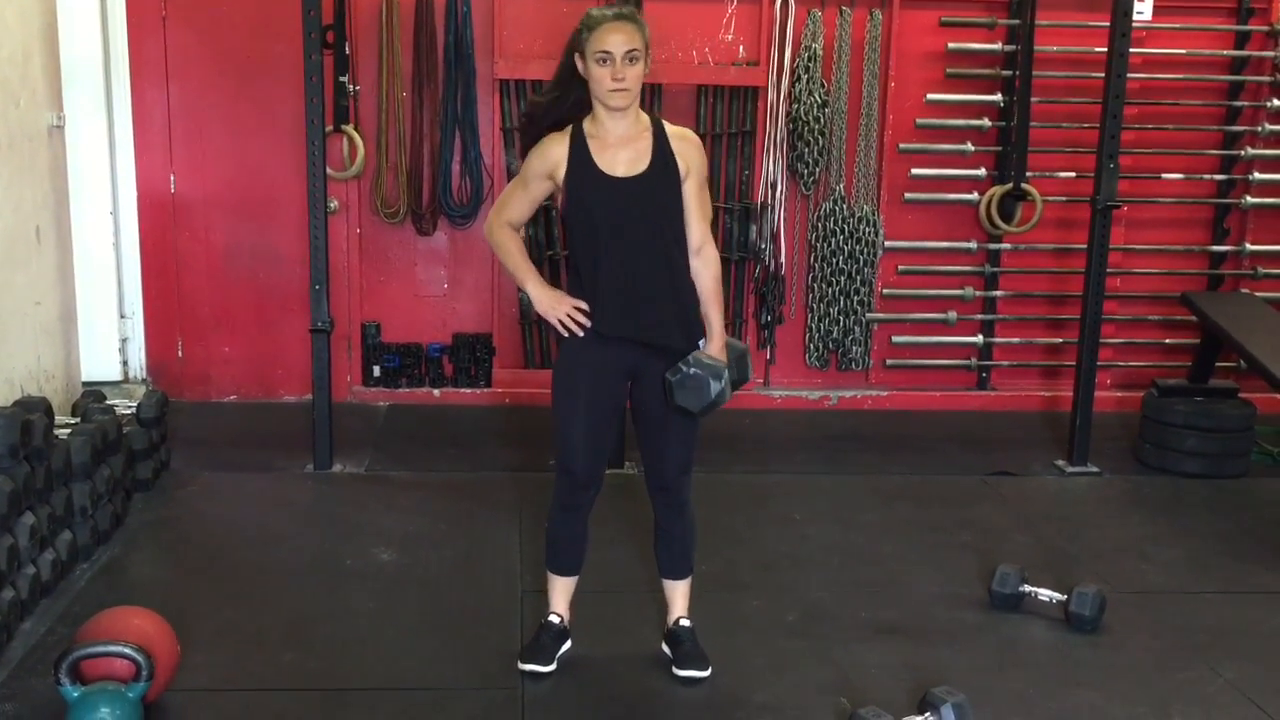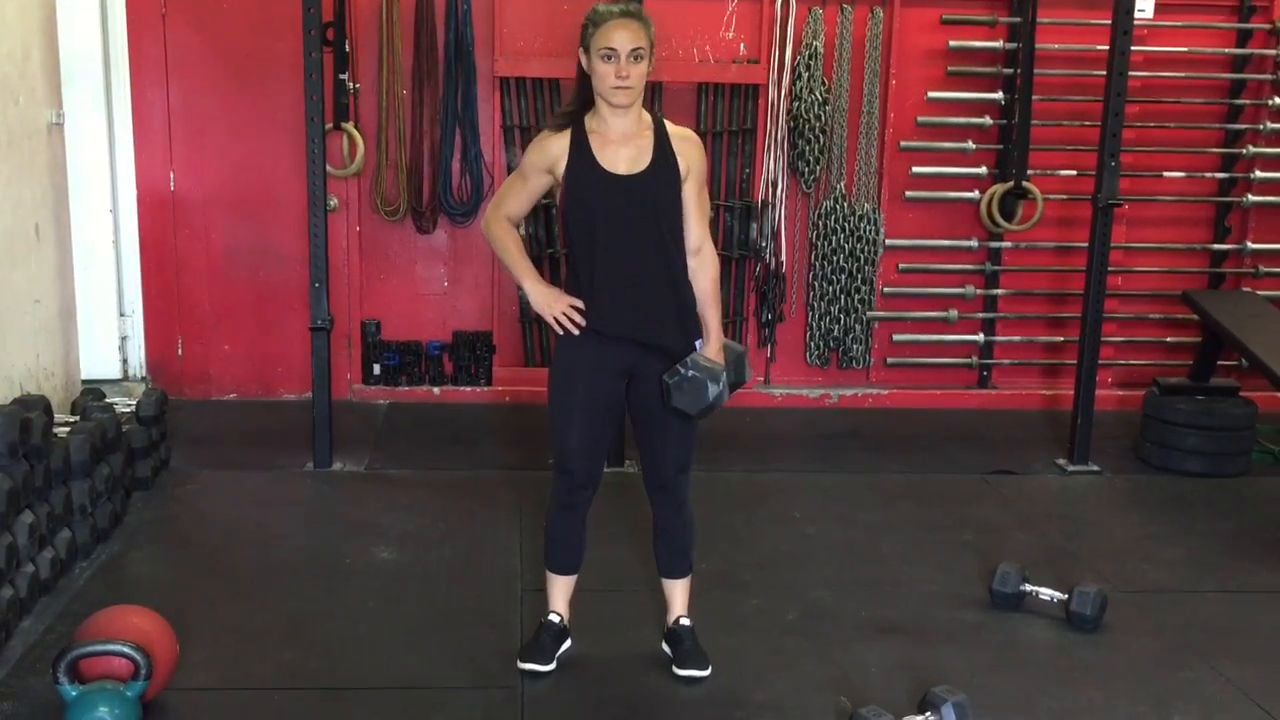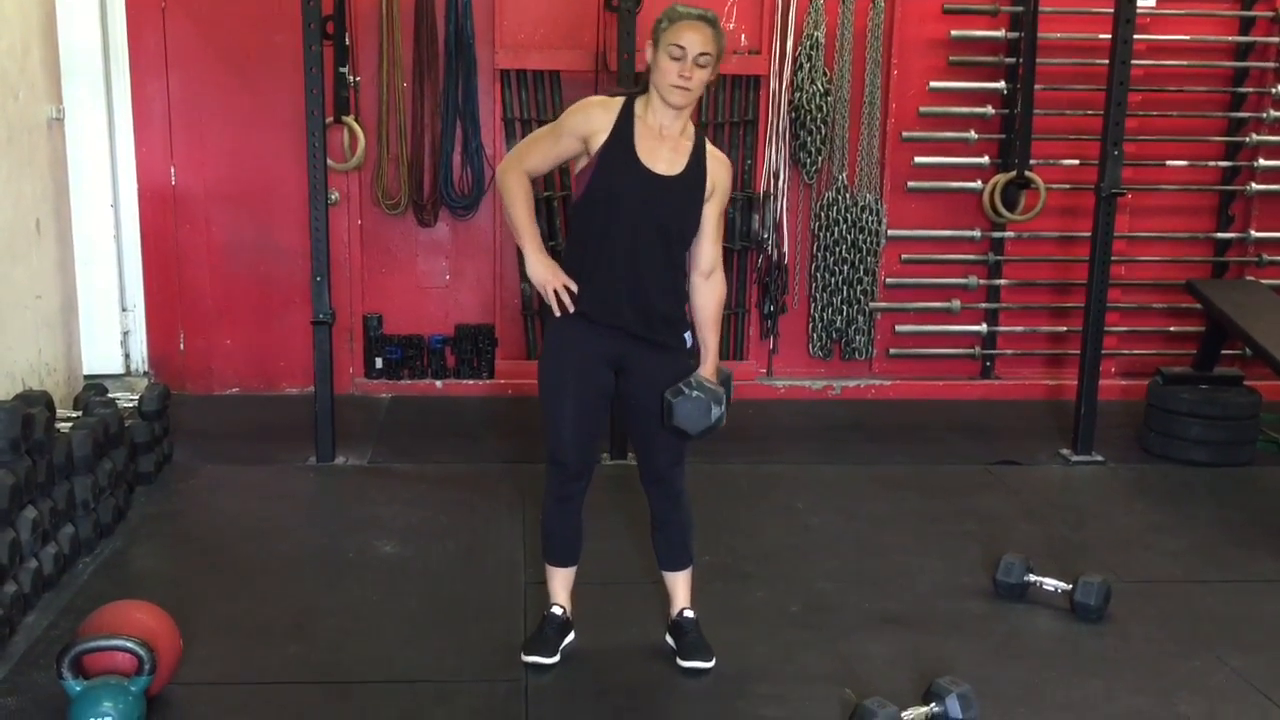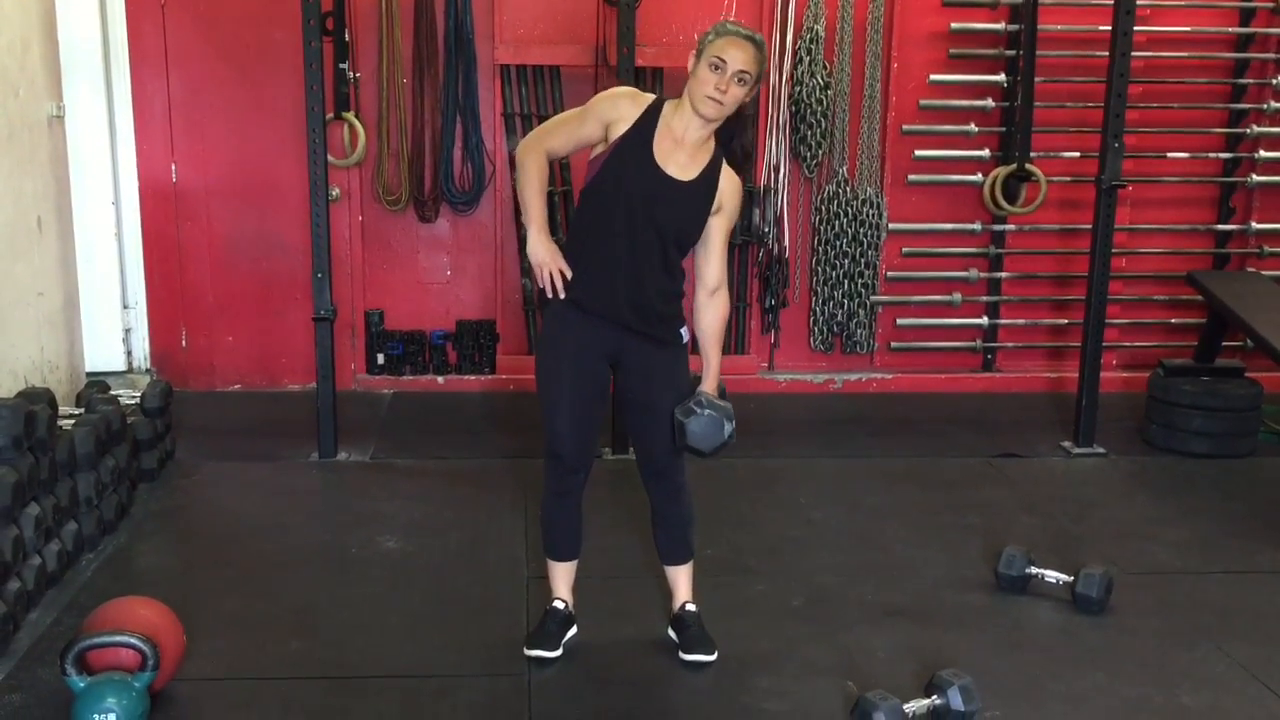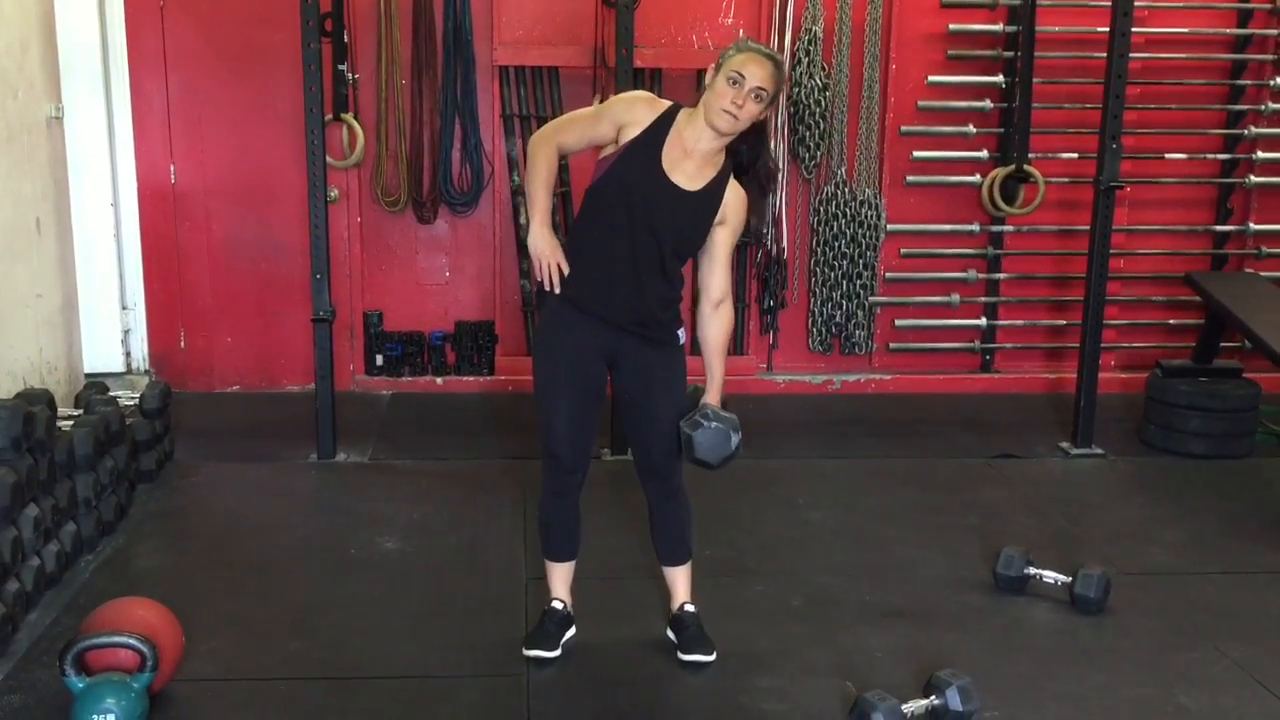
dt=0.5s
person 1, frame 1
left shoulder: (683, 147)
right shoulder: (558, 151)
left elbow: (701, 249)
right elbow: (500, 223)
left wrist: (716, 337)
right wrist: (538, 291)
left hip: (672, 343)
right hip: (593, 341)
left knee: (670, 484)
right knee: (576, 481)
left ankle: (679, 625)
right ankle: (556, 621)
person 1, frame 2
left shoulder: (683, 147)
right shoulder: (559, 145)
left elbow: (699, 251)
right elbow: (498, 218)
left wrist: (714, 339)
right wrist: (535, 287)
left hip: (668, 344)
right hip: (589, 341)
left knee: (669, 483)
right knee: (574, 480)
left ankle: (678, 624)
right ankle: (555, 620)
person 1, frame 3
left shoulder: (713, 166)
right shoulder: (598, 118)
left elbow: (707, 271)
right elbow: (514, 170)
left wrist: (709, 360)
right wrist: (536, 257)
left hip: (660, 340)
right hip: (580, 329)
left knee: (665, 476)
right knee: (568, 470)
left ankle: (682, 616)
right ankle: (559, 612)
person 1, frame 4
left shoulder: (724, 186)
right shoulder: (624, 109)
left elbow: (711, 289)
right elbow: (534, 149)
left wrist: (711, 380)
right wrist: (538, 235)
left hip: (655, 336)
right hip: (576, 321)
left knee: (664, 468)
right knee: (566, 464)
left ankle: (684, 608)
right ankle: (560, 606)
person 1, frame 5
left shoulder: (730, 198)
right shoulder: (638, 113)
left elbow: (716, 299)
right elbow: (546, 141)
left wrist: (714, 391)
right wrist: (540, 228)
left hip: (652, 338)
right hip: (573, 321)
left knee: (662, 470)
right knee: (564, 464)
left ankle: (683, 609)
right ankle: (559, 607)
